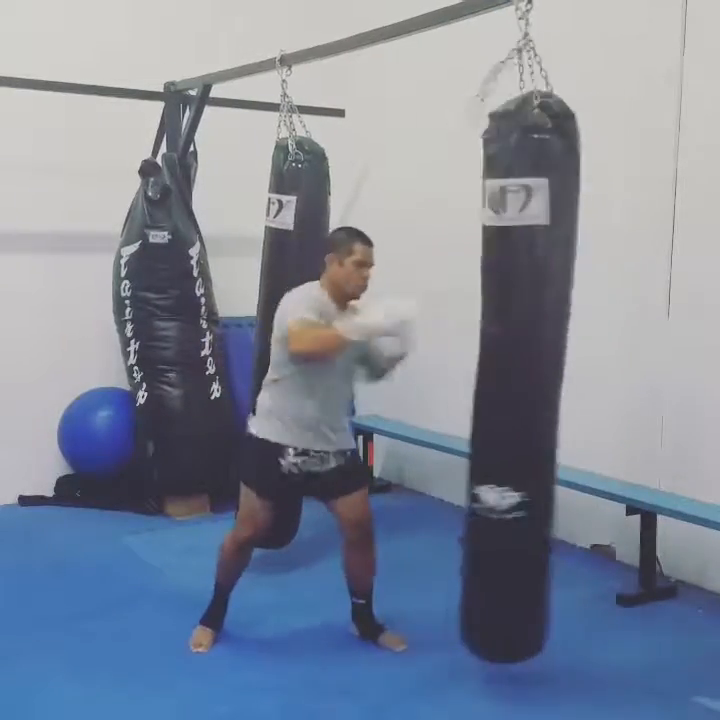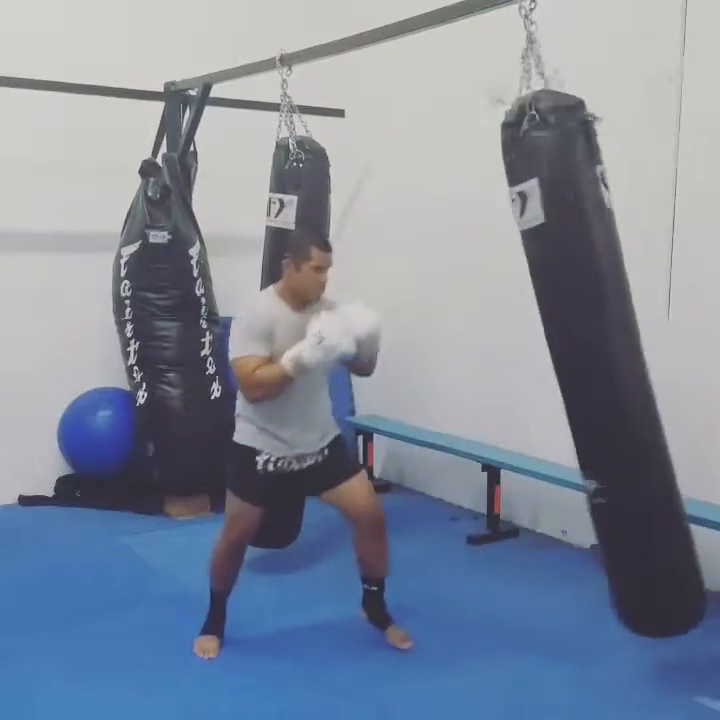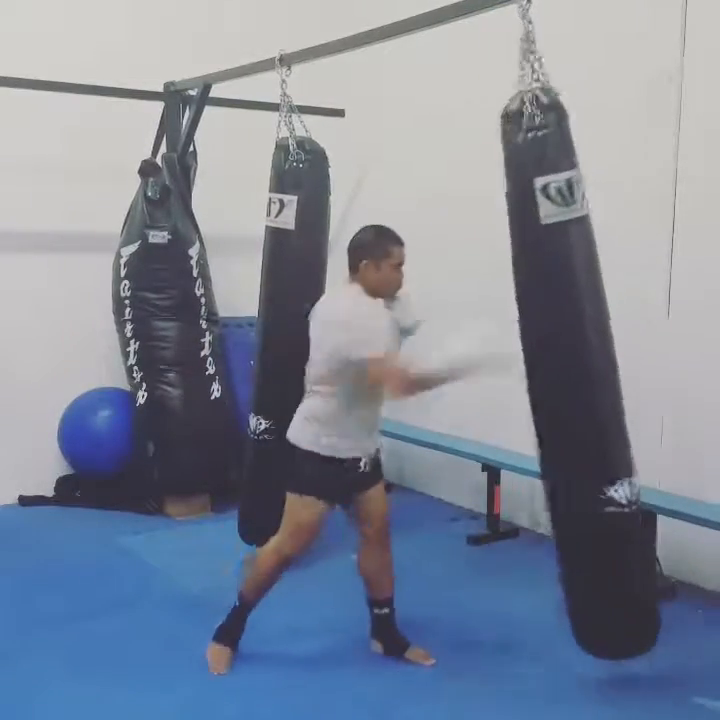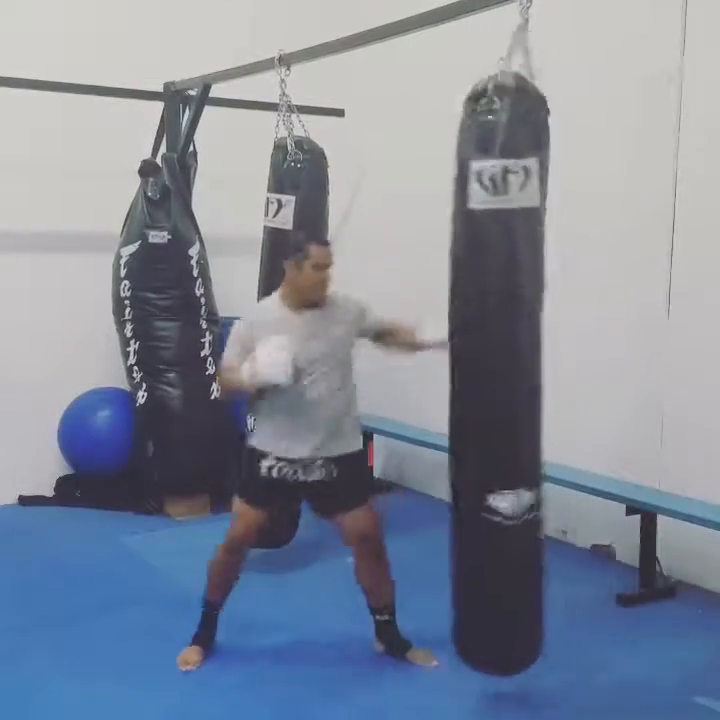
dt=0.5s
person 1, frame 1
left shoulder: (356, 313)
right shoulder: (304, 300)
left elbow: (374, 369)
right elbow: (303, 346)
left wrist: (391, 349)
right wrist: (364, 327)
left hip: (333, 445)
right hip: (277, 442)
left knee: (360, 529)
right knee: (248, 535)
left ankle: (365, 620)
right ankle: (214, 614)
person 1, frame 2
left shoulder: (330, 311)
right shoulder: (255, 316)
left elbow: (362, 367)
right elbow: (252, 384)
left wrist: (366, 344)
right wrist: (305, 354)
left hip: (321, 443)
right hip: (260, 448)
left knee: (371, 517)
right knee: (235, 539)
left ankle: (376, 609)
right ankle: (214, 622)
person 1, frame 3
left shoulder: (340, 302)
right shoulder: (363, 312)
right elbow: (393, 382)
left wrist: (398, 330)
right wrist: (453, 367)
left hip: (354, 443)
right hip: (322, 448)
left knee: (376, 529)
right knee: (294, 544)
left ankle: (385, 633)
right ankle: (229, 630)
person 1, frame 4
left shoulder: (346, 310)
right shoulder: (256, 321)
left elbow: (390, 333)
right elbow: (228, 382)
left wrist: (433, 335)
right wrist: (254, 374)
left hip: (339, 454)
right hip: (274, 454)
left knee: (369, 542)
right knee: (236, 542)
left ankle: (390, 636)
right ankle: (204, 634)
